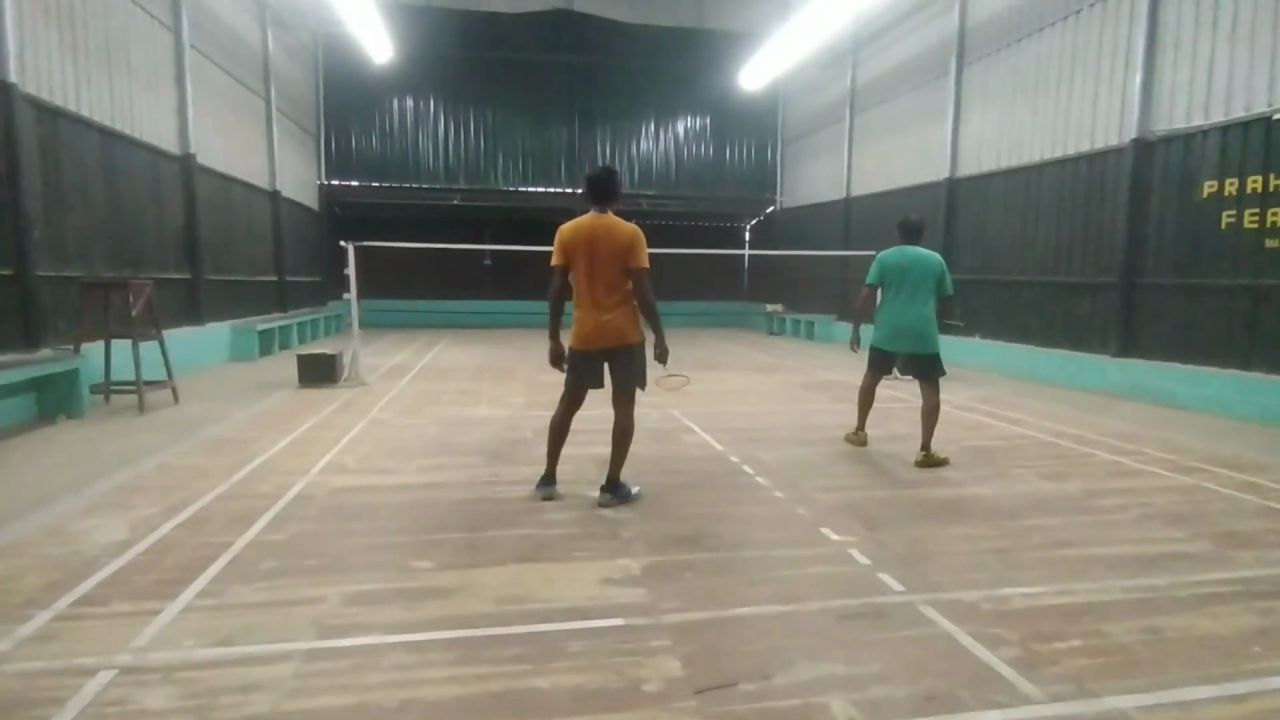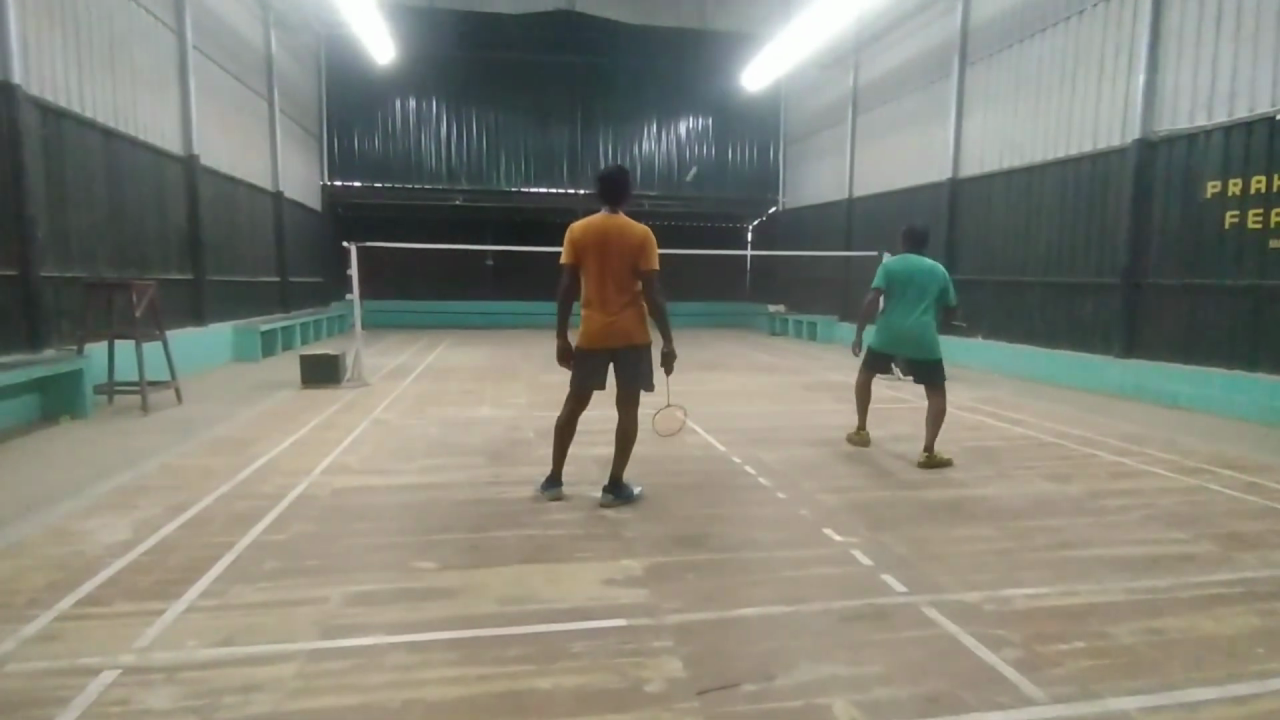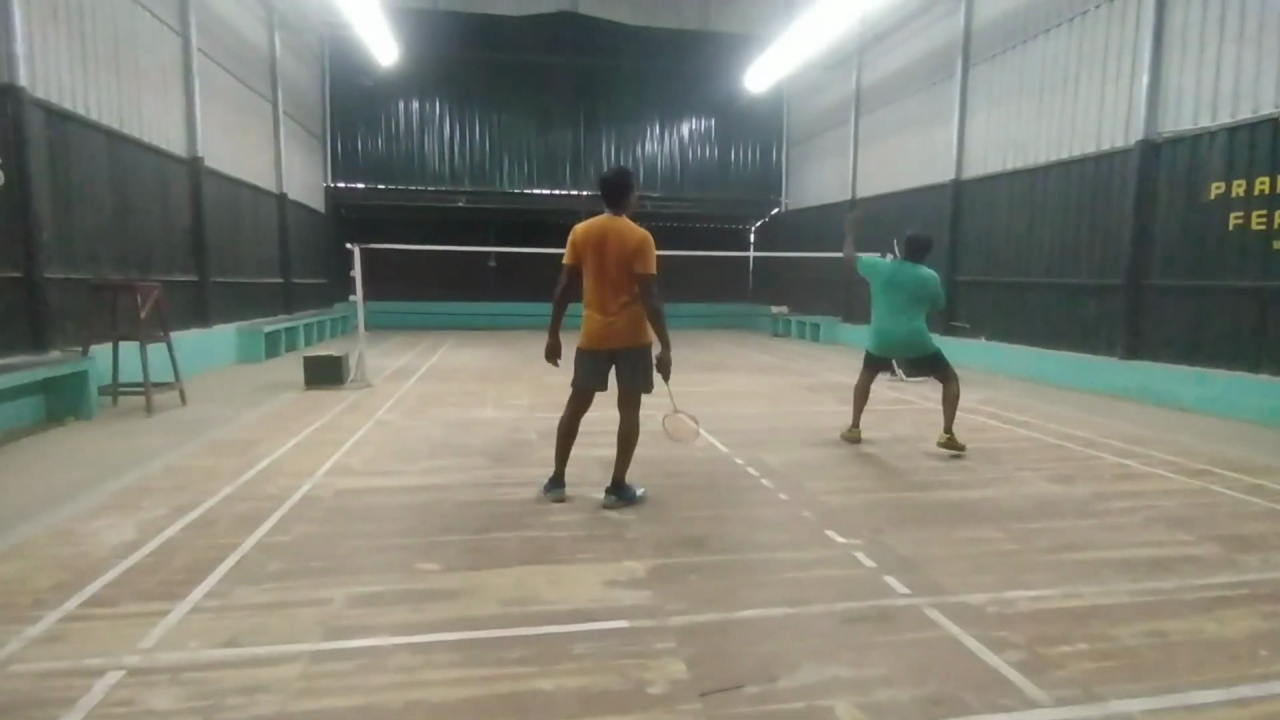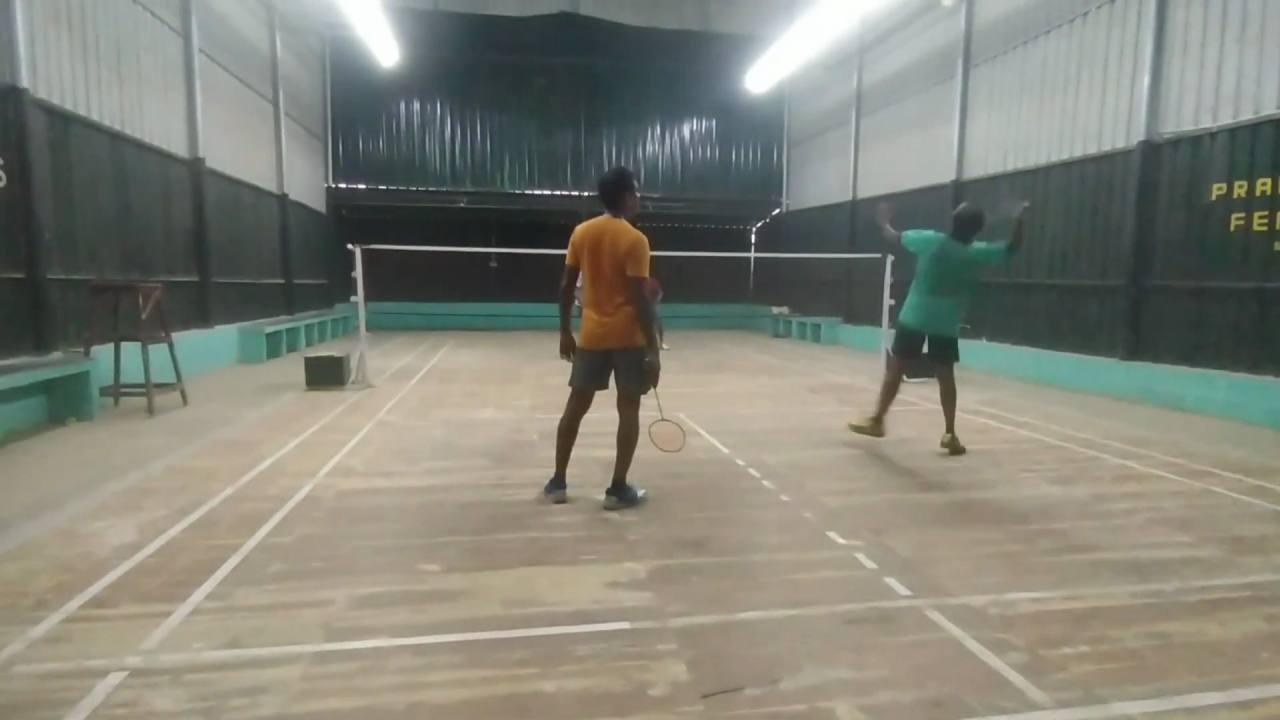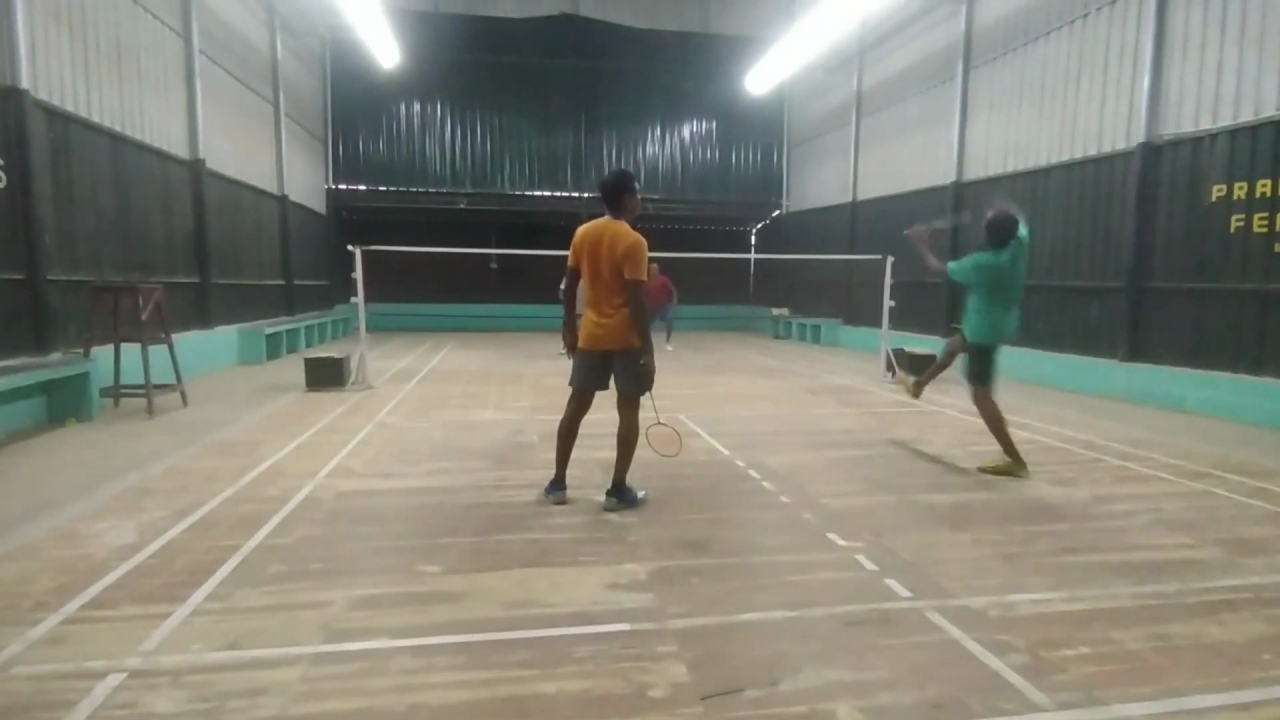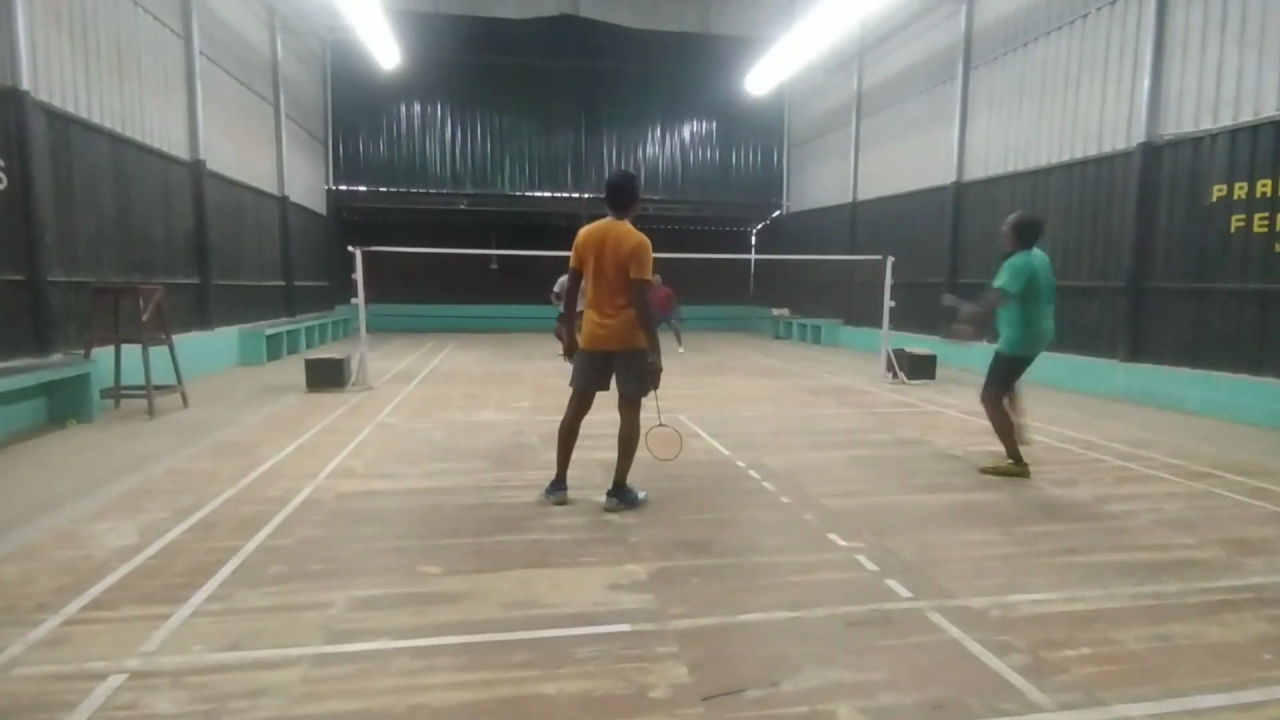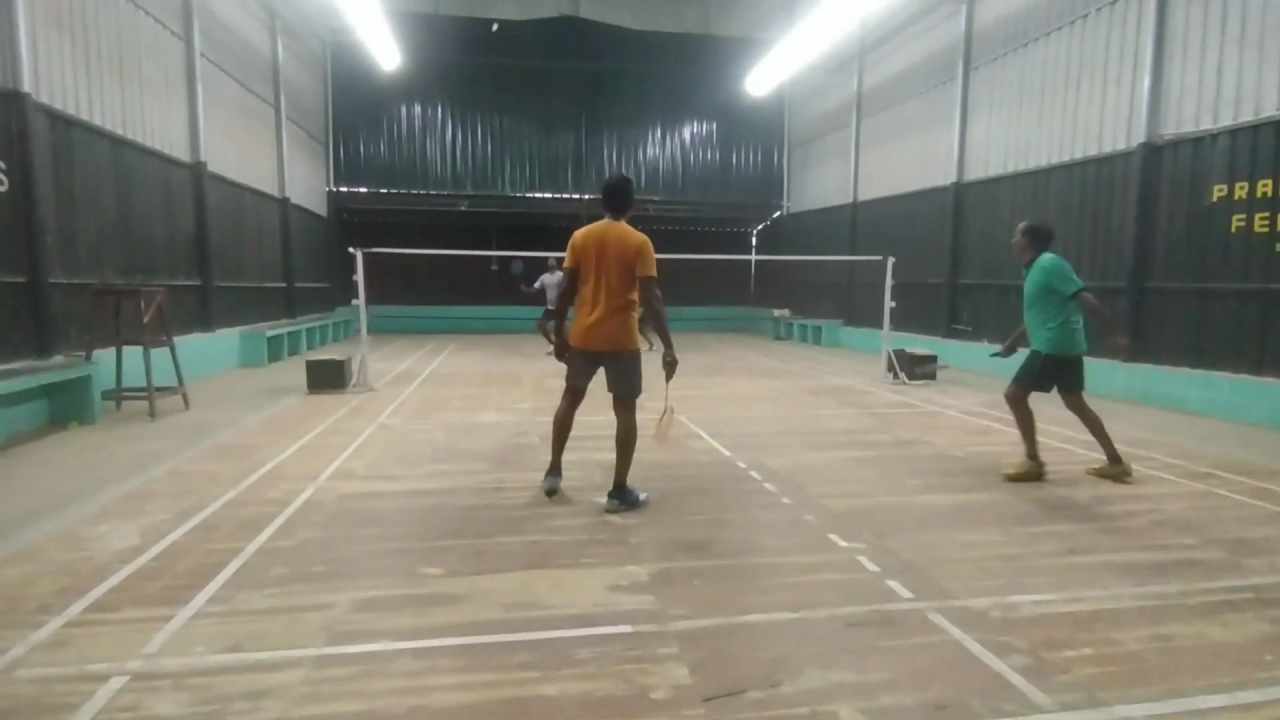
dt=0.3s
person 1, frame 1
left shoulder: (567, 232)
right shoulder: (630, 233)
left elbow: (558, 289)
right elbow: (643, 292)
left wrist: (554, 338)
right wrist: (659, 337)
left hip: (584, 335)
right hip: (625, 335)
left knee: (568, 404)
right knee: (623, 408)
left ankle: (548, 478)
right ankle: (612, 485)
person 1, frame 2
left shoulder: (577, 231)
right shoulder: (641, 234)
left elbow: (567, 288)
right elbow: (653, 294)
left wrist: (561, 336)
right wrist: (668, 341)
left hip: (591, 335)
right hip: (632, 336)
left knee: (574, 405)
right knee: (627, 409)
left ankle: (554, 480)
right ankle: (614, 486)
person 1, frame 3
left shoulder: (580, 232)
right shoulder: (640, 238)
left elbow: (564, 287)
right elbow: (649, 297)
left wrist: (553, 334)
right wrist: (664, 346)
left hip: (593, 336)
right hip: (632, 337)
left knee: (576, 406)
right knee: (629, 410)
left ankle: (556, 481)
right ankle: (617, 488)
person 1, frame 4
left shoulder: (581, 232)
right shoulder: (634, 240)
left elbow: (566, 287)
right elbow: (639, 300)
left wrist: (565, 331)
right wrist: (653, 350)
left hip: (590, 336)
right hip: (628, 338)
left knee: (576, 406)
right knee: (628, 410)
left ankle: (558, 482)
right ankle: (618, 489)
person 1, frame 5
left shoulder: (582, 234)
right shoulder: (633, 242)
left elbow: (569, 287)
right elbow: (635, 303)
left wrist: (570, 328)
right wrist: (648, 352)
left hip: (591, 336)
right hip: (626, 339)
left knee: (576, 407)
right knee: (628, 411)
left ankle: (558, 483)
right ankle: (618, 490)
person 1, frame 6
left shoulder: (584, 235)
right shoulder: (638, 242)
left elbow: (571, 289)
right elbow: (641, 303)
left wrist: (568, 333)
right wrist: (655, 352)
left hip: (592, 337)
right hip: (630, 340)
left knee: (576, 408)
right knee: (629, 412)
left ankle: (559, 484)
right ankle: (618, 491)
person 1, frame 7
left shoulder: (580, 237)
right shoulder: (639, 242)
left elbow: (566, 290)
right elbow: (649, 298)
left wrist: (559, 333)
right wrist: (668, 347)
left hip: (582, 336)
right hip: (621, 339)
left knee: (569, 401)
right knee: (625, 412)
left ankle: (554, 472)
right ankle: (619, 492)
person 2, frame 1
left shoulder: (884, 258)
right shoulder: (936, 260)
left elbow: (867, 296)
right elbow: (946, 303)
left wrist: (856, 329)
left hip: (887, 332)
right hip: (923, 335)
left knee: (871, 379)
right knee: (930, 390)
left ankle: (859, 432)
right ankle: (925, 451)
person 2, frame 2
left shoulder: (890, 265)
right shoulder: (938, 271)
left elbow: (872, 301)
right elbow: (950, 313)
left wrist: (858, 333)
left hip: (888, 336)
right hip: (924, 341)
left knee: (865, 375)
right knee: (937, 394)
left ankle: (861, 431)
right ankle: (928, 450)
person 2, frame 3
left shoulder: (880, 267)
right shoulder: (931, 278)
left elbow: (850, 256)
right elbow: (937, 308)
left wrist: (850, 231)
left hip: (884, 338)
right hip: (918, 341)
left knee: (866, 377)
right knee: (950, 379)
left ankle: (854, 429)
right ankle: (947, 434)
person 2, frame 4
left shoulder: (931, 241)
right shoulder: (979, 253)
left elbow: (894, 237)
right elbow: (1011, 248)
left wrist: (883, 220)
right wrist: (1019, 222)
left hip: (915, 317)
right hip: (946, 323)
left knee: (896, 369)
right knee: (946, 375)
left ankle: (877, 421)
right ankle: (950, 435)
person 2, frame 5
left shoulder: (979, 263)
right shoulder: (1019, 243)
left elbow: (939, 269)
right elbow: (1018, 217)
left wrist: (921, 245)
right wrist: (1004, 206)
left hip: (984, 331)
right hip: (1002, 325)
left knee: (980, 394)
right knee: (954, 343)
left ankle: (1014, 459)
right ankle: (919, 384)
person 2, frame 6
left shoulder: (1018, 263)
right shoulder: (1037, 257)
left elbow: (1000, 295)
left wrist: (974, 315)
left hip: (1019, 340)
right hip: (1032, 336)
left knee: (990, 398)
right knee: (1004, 386)
left ankle: (1016, 462)
right ankle: (1015, 432)
person 2, frame 7
left shoulder: (1050, 265)
right shoulder: (1035, 269)
left elbow: (1085, 298)
left wrist: (1113, 333)
right wrist: (1015, 340)
left hip: (1053, 346)
right hip: (1066, 345)
left knee: (1015, 395)
right knee: (1075, 403)
left ankle: (1033, 462)
right ankle: (1116, 463)
